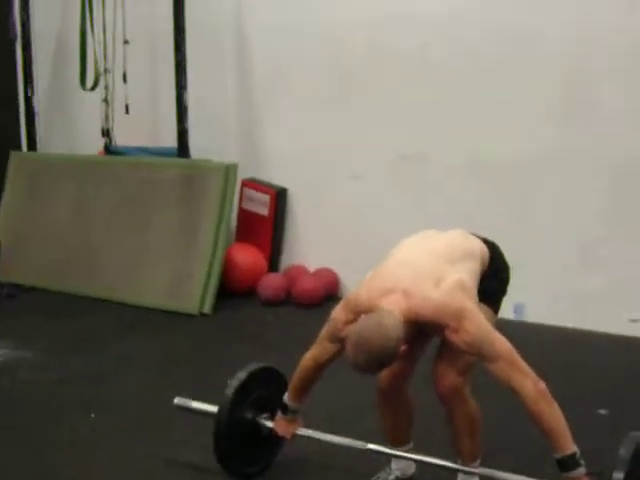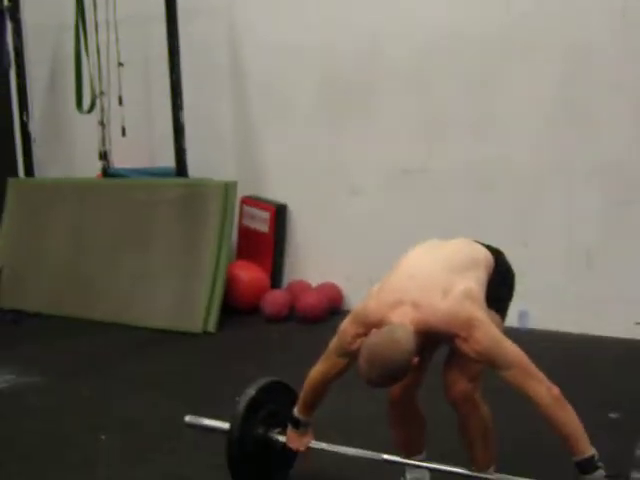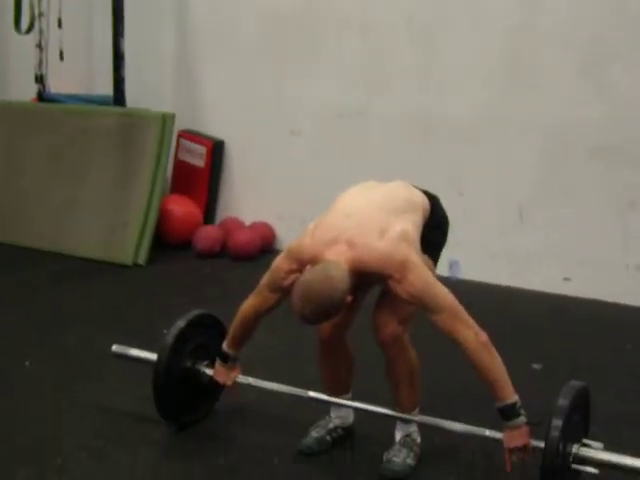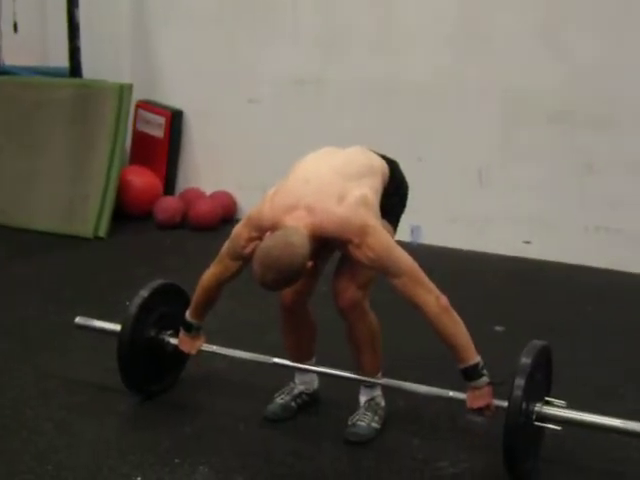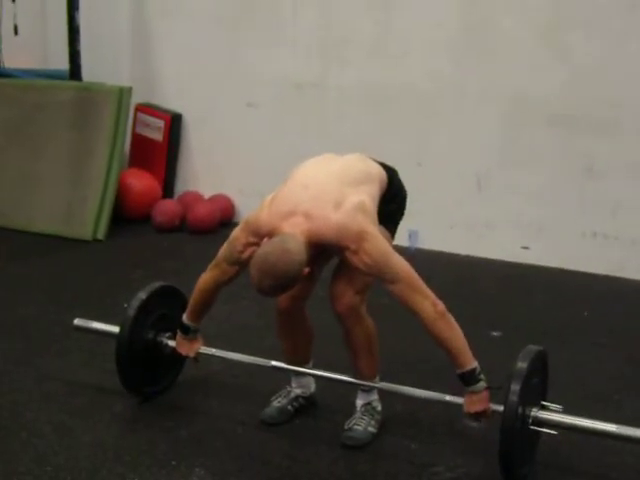
dt=0.4s
person 1, frame 1
left shoulder: (456, 319)
right shoulder: (356, 309)
left elbow: (533, 389)
right elbow: (315, 358)
right wrist: (289, 411)
left knee: (449, 382)
right knee: (389, 383)
person 1, frame 2
left shoulder: (467, 328)
right shoulder: (363, 322)
left elbow: (546, 392)
right elbow: (324, 371)
right wrist: (299, 425)
left knee: (460, 388)
right knee: (399, 394)
person 1, frame 3
left shoulder: (400, 268)
right shoulder: (298, 258)
left elbow: (474, 338)
right elbow: (254, 305)
left wrist: (512, 416)
right wrist: (227, 359)
left knee: (390, 330)
right knee: (329, 332)
left ankle: (408, 432)
right ankle: (340, 417)
person 1, frame 4
left shoulder: (359, 233)
right shoulder: (258, 225)
left elbow: (434, 301)
right elbow: (215, 274)
left wrist: (475, 376)
right wrist: (191, 328)
left knee: (349, 296)
right knee: (291, 299)
left ankle: (372, 396)
right ankle: (304, 383)
person 1, frame 5
left shoulder: (357, 240)
right shoulder: (255, 231)
left elbow: (431, 306)
right elbow: (212, 277)
left wrist: (473, 381)
right wrist: (188, 331)
left knee: (346, 301)
right knee: (287, 303)
left ankle: (369, 401)
right ankle: (301, 387)
